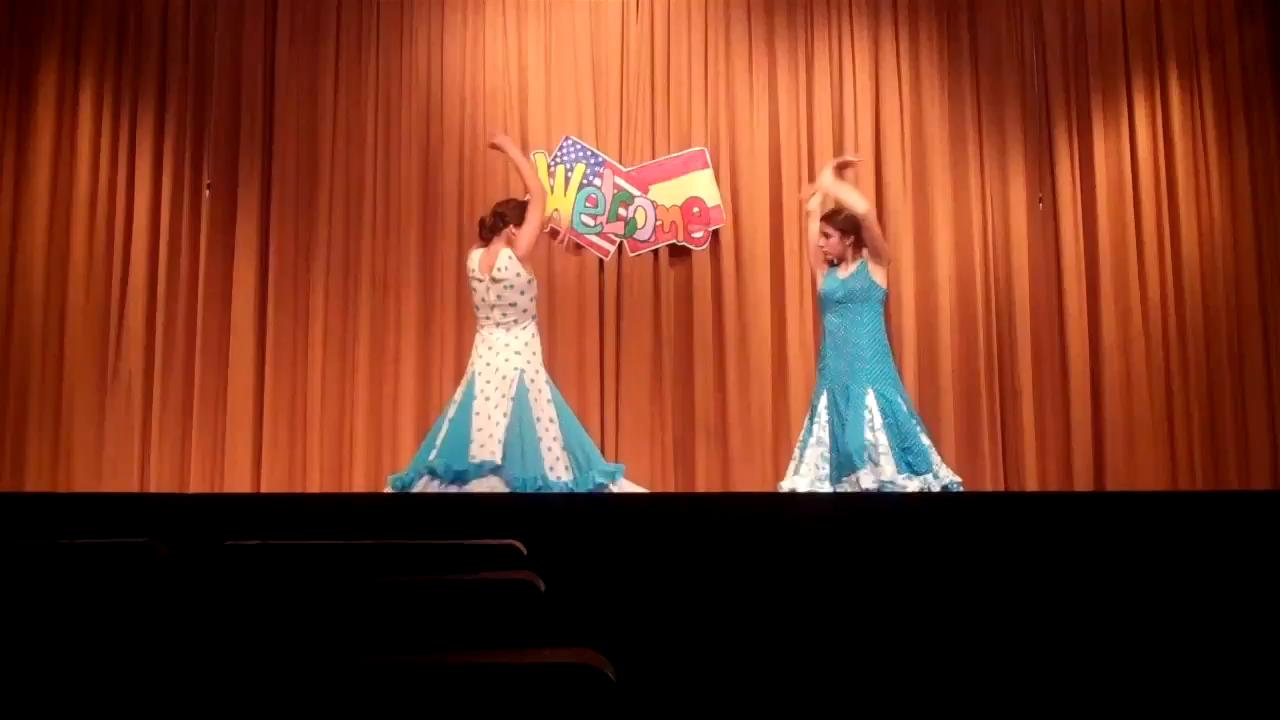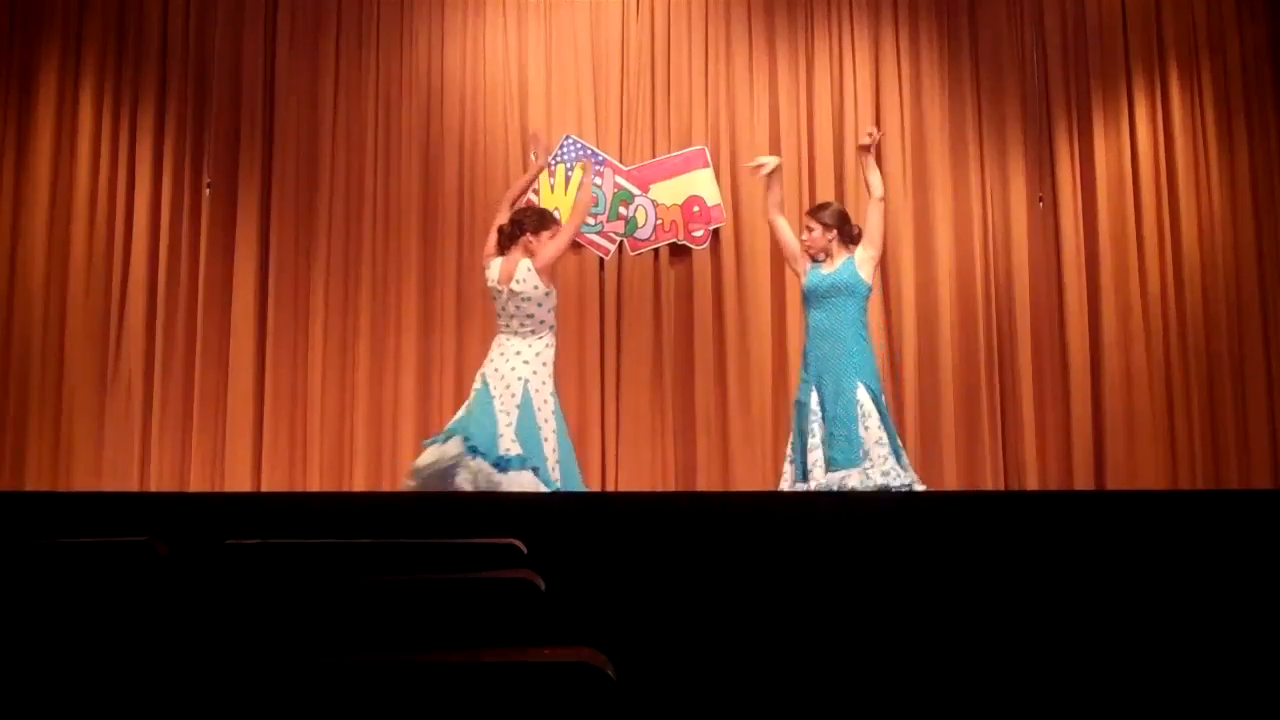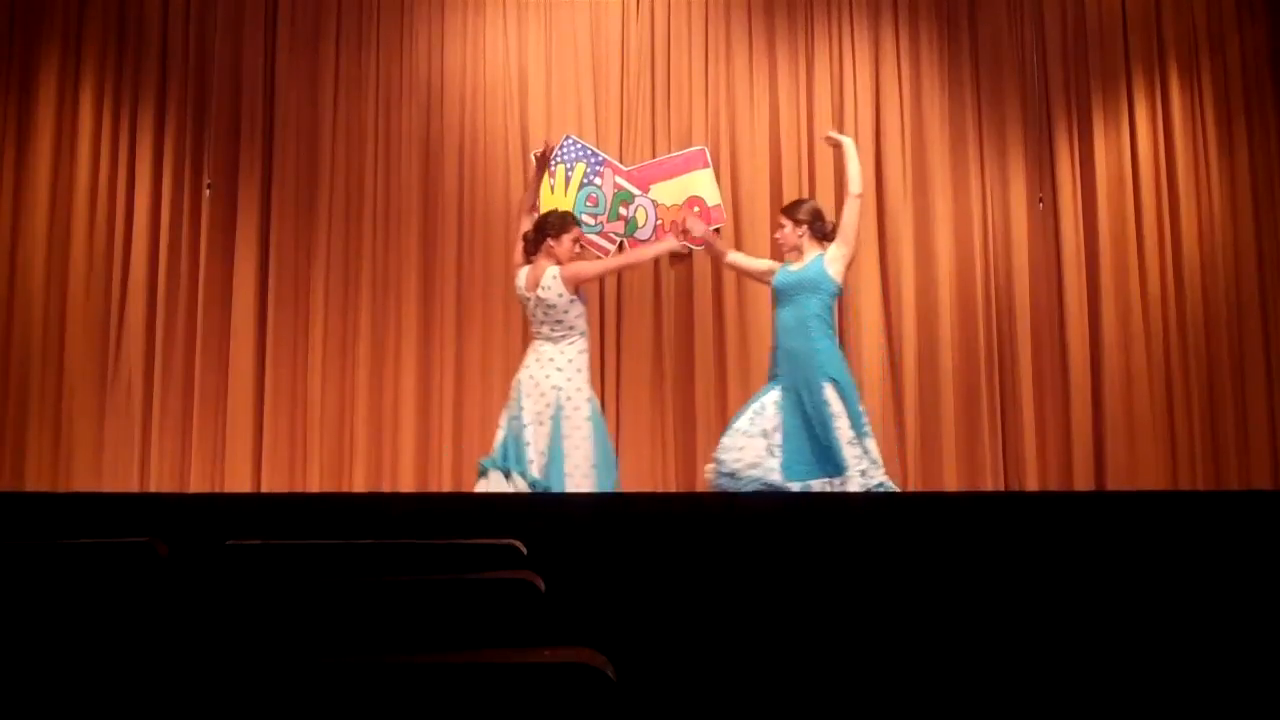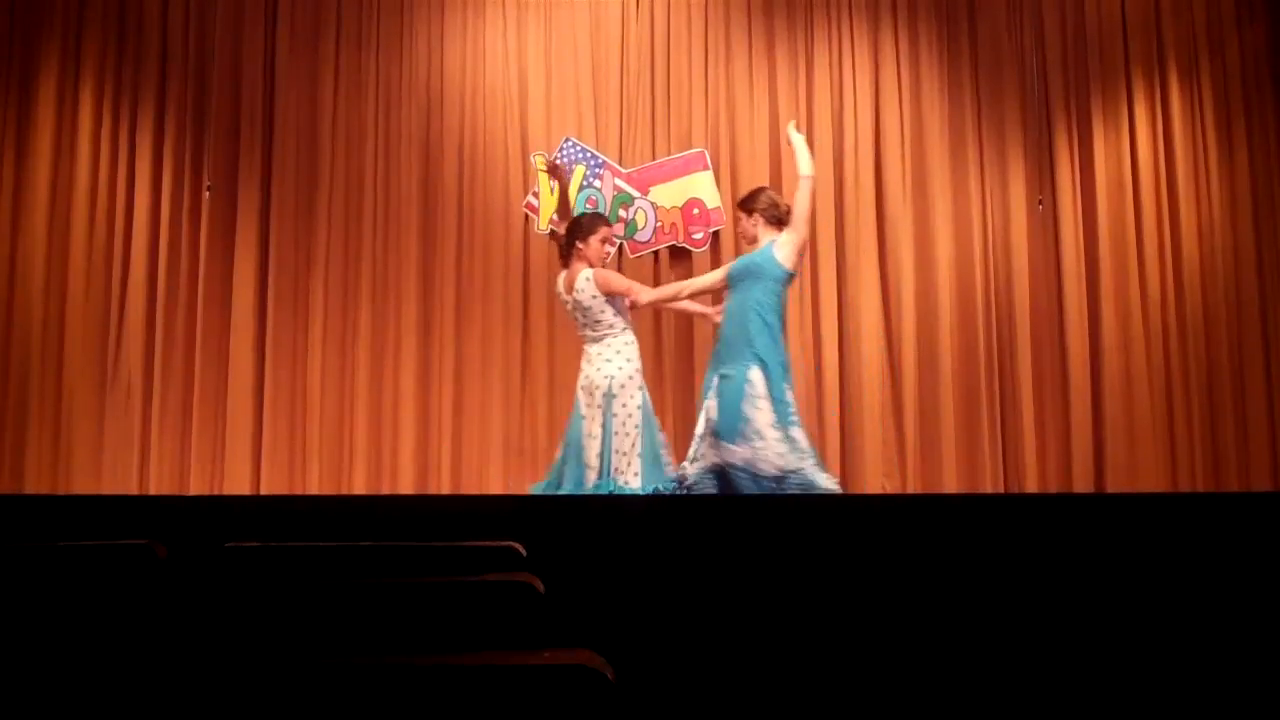
dt=0.3s
person 1, frame 1
left shoulder: (874, 268)
right shoulder: (825, 273)
left elbow: (866, 212)
right elbow: (812, 212)
left wrist: (832, 181)
right wrist: (832, 174)
left hip: (871, 375)
right hip: (833, 377)
left knee: (875, 448)
right knee: (825, 457)
person 1, frame 2
left shoulder: (862, 262)
right shoulder: (808, 270)
left elbow: (877, 198)
right elbow: (776, 218)
left wrist: (867, 156)
right wrist: (773, 174)
left hip: (853, 371)
right hip: (815, 375)
left knee: (861, 452)
right knee: (819, 457)
person 1, frame 3
left shoulder: (834, 259)
right shoulder: (779, 271)
left elbow: (855, 194)
right elbow: (730, 259)
left wrist: (846, 144)
right wrist: (706, 239)
left hip: (823, 373)
right hip: (785, 378)
left knee: (840, 456)
right knee: (749, 449)
person 1, frame 4
left shoulder: (787, 246)
right shoulder: (742, 264)
left elbow: (806, 177)
right elbow: (691, 286)
left wrist: (795, 138)
right wrist: (650, 296)
left hip: (760, 359)
right hip: (729, 363)
left knee: (756, 435)
right knee: (718, 444)
person 2, frame 1
left shoulder: (475, 258)
right shoulder: (514, 257)
left elbow: (506, 217)
right elbow: (537, 206)
right wrist: (513, 151)
left hip: (485, 367)
right hip: (521, 366)
left knee: (476, 447)
right knee: (543, 454)
person 2, frame 2
left shoulder: (492, 265)
right shoulder: (537, 269)
left elbow: (505, 207)
right elbow: (576, 218)
left wrist: (536, 168)
right wrist: (586, 177)
left hip: (496, 370)
right hip: (531, 377)
right knee: (535, 465)
person 2, frame 3
left shoulder: (522, 273)
right shoulder: (566, 275)
left elbow: (526, 215)
right elbow: (626, 259)
left wrist: (539, 171)
right wrist: (667, 245)
left hip: (533, 375)
right hip: (567, 378)
left knee: (532, 455)
right knee: (570, 461)
person 2, frame 4
left shoulder: (564, 278)
right shoulder: (599, 278)
left elbow: (565, 223)
left wrist: (563, 186)
right wrist: (702, 309)
left hip: (592, 372)
right hip: (619, 372)
left knee: (592, 453)
right knee: (623, 455)
